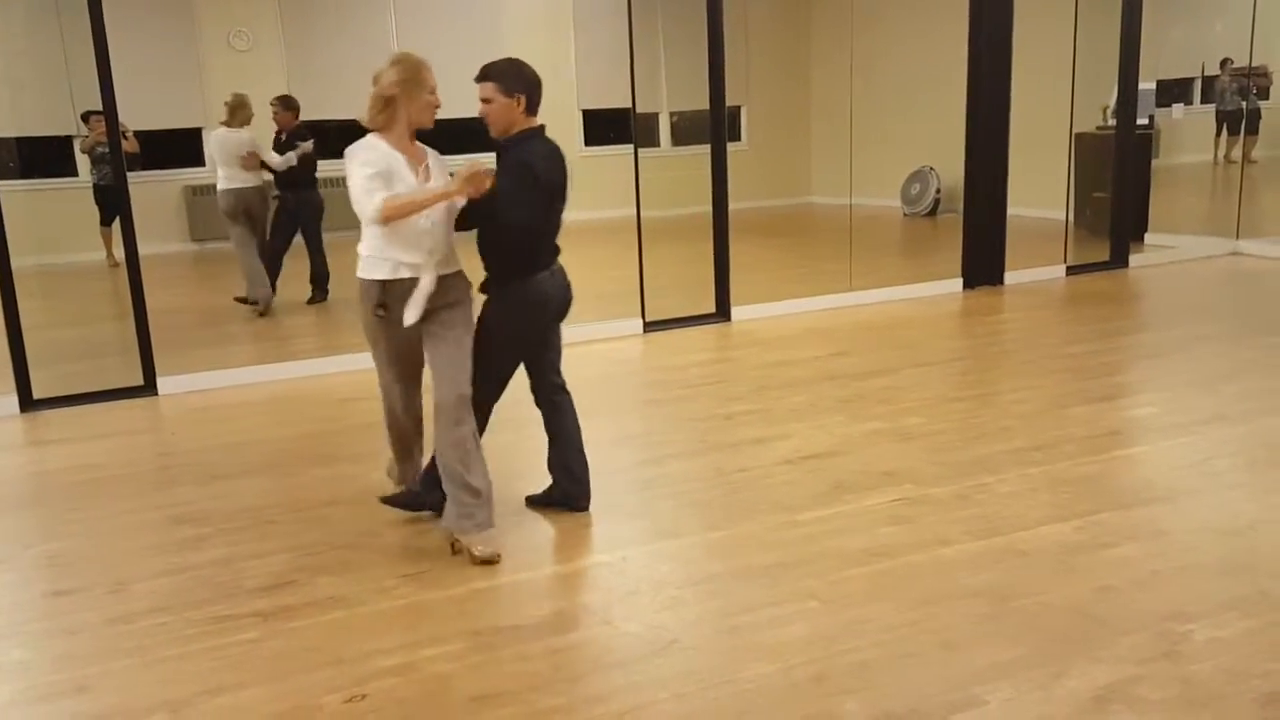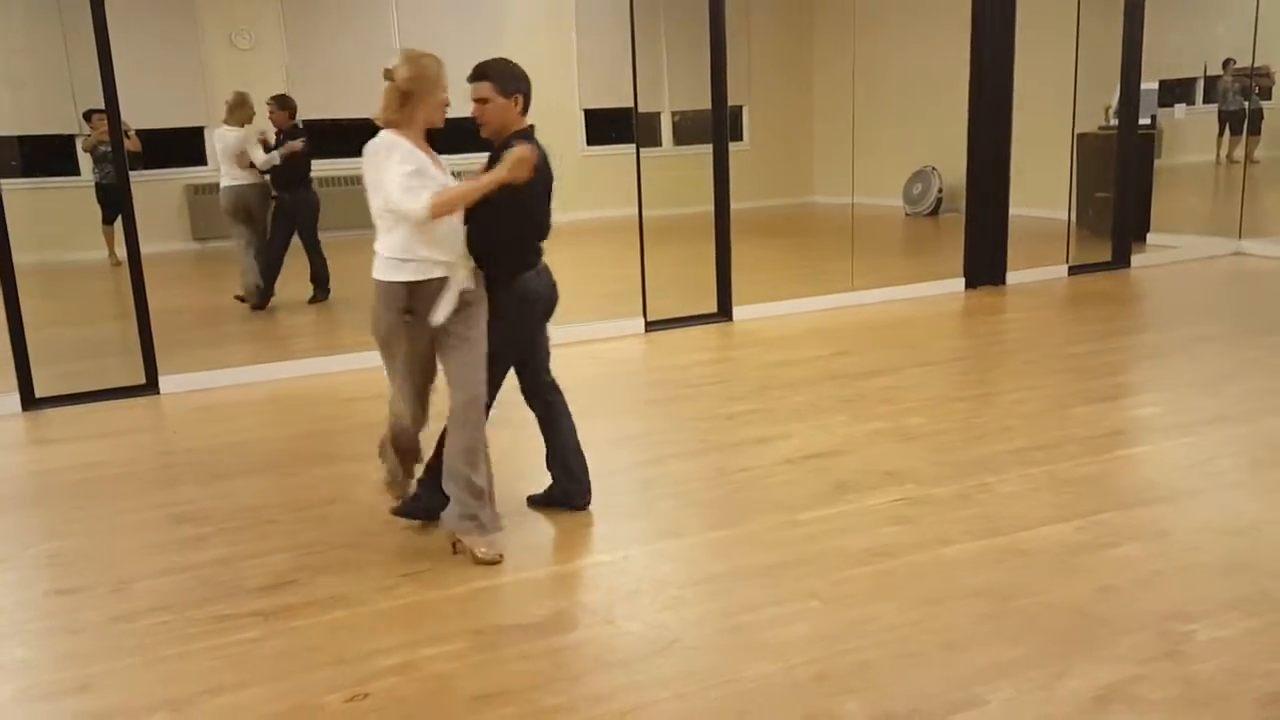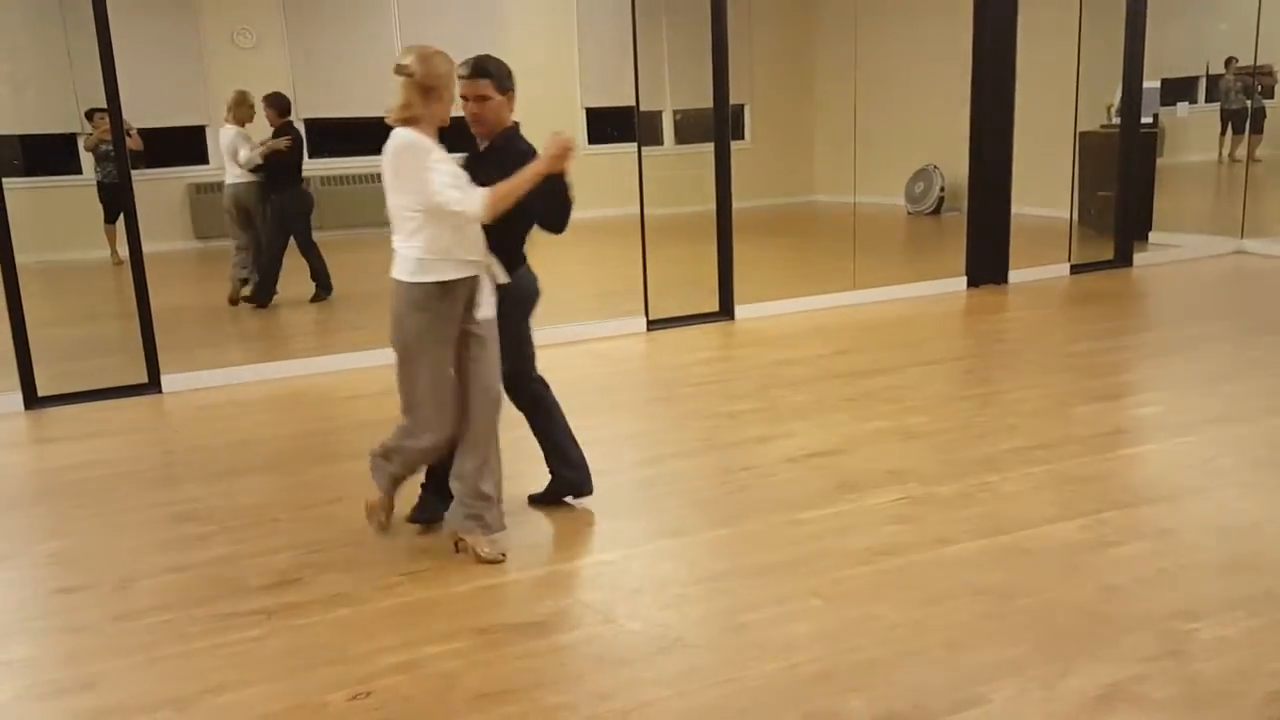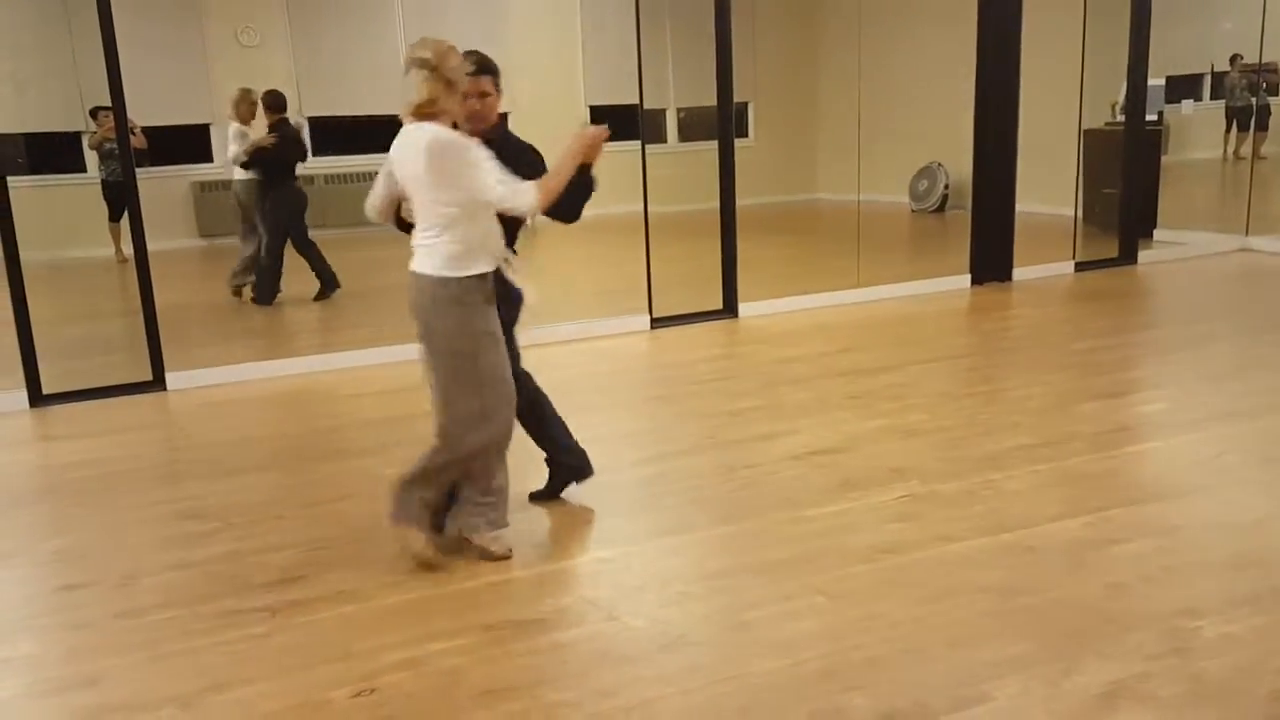
dt=0.1s
person 1, frame 1
left shoulder: (431, 157)
right shoulder: (364, 154)
left elbow: (467, 207)
right elbow: (379, 211)
right wrist: (447, 190)
left hip: (445, 288)
right hip: (388, 290)
left knee: (456, 398)
right knee: (401, 398)
left ankle: (469, 522)
right ankle: (409, 471)
person 1, frame 2
left shoulder: (420, 152)
right shoulder: (385, 150)
right elbow: (420, 207)
left wrist: (505, 179)
right wrist: (495, 177)
left hip: (458, 289)
right hip: (405, 293)
left knee: (469, 402)
right knee: (409, 409)
left ankle: (468, 522)
right ankle: (399, 450)
person 1, frame 3
left shoulder: (417, 147)
right shoulder: (411, 148)
right elbow: (475, 206)
right wrist: (536, 169)
left hip: (468, 289)
right hip: (430, 293)
left knee: (482, 403)
right knee: (436, 420)
left ankle: (472, 521)
right ankle: (387, 471)
person 1, frame 4
left shoulder: (406, 144)
right shoulder: (452, 145)
left elbow: (378, 209)
right elbow: (524, 201)
right wrist: (574, 155)
left hip: (434, 281)
right hip: (456, 287)
left knee: (492, 404)
right knee: (480, 412)
left ankle: (473, 517)
right ankle: (412, 508)
person 2, frame 1
left shoulder: (522, 162)
right shoulder: (544, 152)
left elbow: (519, 228)
left wrist: (479, 198)
right wrist: (472, 201)
left hip: (519, 292)
right hip: (547, 283)
left knee: (476, 393)
right knee: (550, 386)
left ankle: (437, 489)
right ankle: (570, 486)
person 2, frame 2
right shoulder: (512, 155)
left elbow: (534, 226)
right elbow: (487, 216)
left wrist: (518, 180)
left hip: (513, 291)
right hip: (527, 284)
right knee: (539, 384)
left ankle: (437, 491)
right ankle: (570, 484)
person 2, frame 3
left shoulder: (518, 158)
right shoulder: (484, 156)
left elbow: (555, 220)
left wrist: (554, 172)
left hip: (499, 290)
right hip: (500, 286)
right knee: (523, 383)
left ankle: (440, 496)
right ankle: (570, 476)
person 2, frame 4
left shoulder: (515, 155)
left elbow: (565, 209)
left wrist: (583, 168)
right wrist: (408, 210)
left hip: (490, 287)
right knee: (507, 377)
right ankle: (568, 460)
person 3, frame 1
left shoulder: (215, 137)
right shoulder: (248, 138)
right elbow: (277, 163)
right wrist: (301, 150)
left hip: (228, 196)
right hip: (254, 193)
left knee: (245, 247)
right knee: (259, 246)
left ankle: (260, 294)
right ankle: (257, 294)
person 3, frame 2
left shoulder: (218, 134)
right shoulder: (246, 136)
right elbow: (262, 163)
right wrist: (285, 150)
left hip: (228, 193)
right hip: (252, 190)
left knee: (245, 242)
right knee: (259, 241)
left ankle: (252, 285)
right ankle: (254, 288)
person 3, frame 3
left shoulder: (225, 131)
right shoulder: (240, 134)
right elbow: (246, 162)
left wrist: (262, 146)
right wrist: (267, 147)
left hip: (231, 191)
right hip: (251, 189)
left knee: (242, 241)
right knee: (263, 239)
left ankle: (238, 280)
person 3, frame 4
left shoulder: (236, 128)
right shoulder: (239, 131)
right elbow: (233, 157)
right wrist: (252, 144)
left hip: (241, 185)
right hip: (251, 186)
left knee: (250, 236)
left ankle: (239, 278)
person 4, frame 1
left shoulder: (302, 138)
right shoulder: (279, 137)
left elbow: (294, 168)
left wrist: (261, 164)
left hip: (306, 199)
right hip: (286, 200)
left knee: (313, 245)
right knee: (274, 248)
left ankle: (320, 289)
person 4, frame 2
left shoulder: (297, 137)
right shoulder: (283, 135)
left elbow: (284, 168)
right wrist: (266, 146)
left hip: (300, 199)
right hip: (286, 199)
left knee: (310, 244)
right knee: (274, 248)
left ankle: (321, 288)
right ankle: (264, 294)
person 4, frame 3
left shoulder: (287, 136)
right shoulder: (286, 133)
left elbow: (268, 165)
left hip: (291, 198)
right hip: (281, 198)
left knee: (304, 243)
right knee: (273, 247)
left ankle: (323, 286)
right ankle: (263, 293)
person 4, frame 4
left shoulder: (275, 135)
right shoulder: (291, 132)
left elbow: (249, 163)
right elbow: (302, 155)
left wrist: (246, 156)
left hip: (281, 195)
right hip: (291, 191)
left knee: (288, 242)
right knee: (287, 242)
